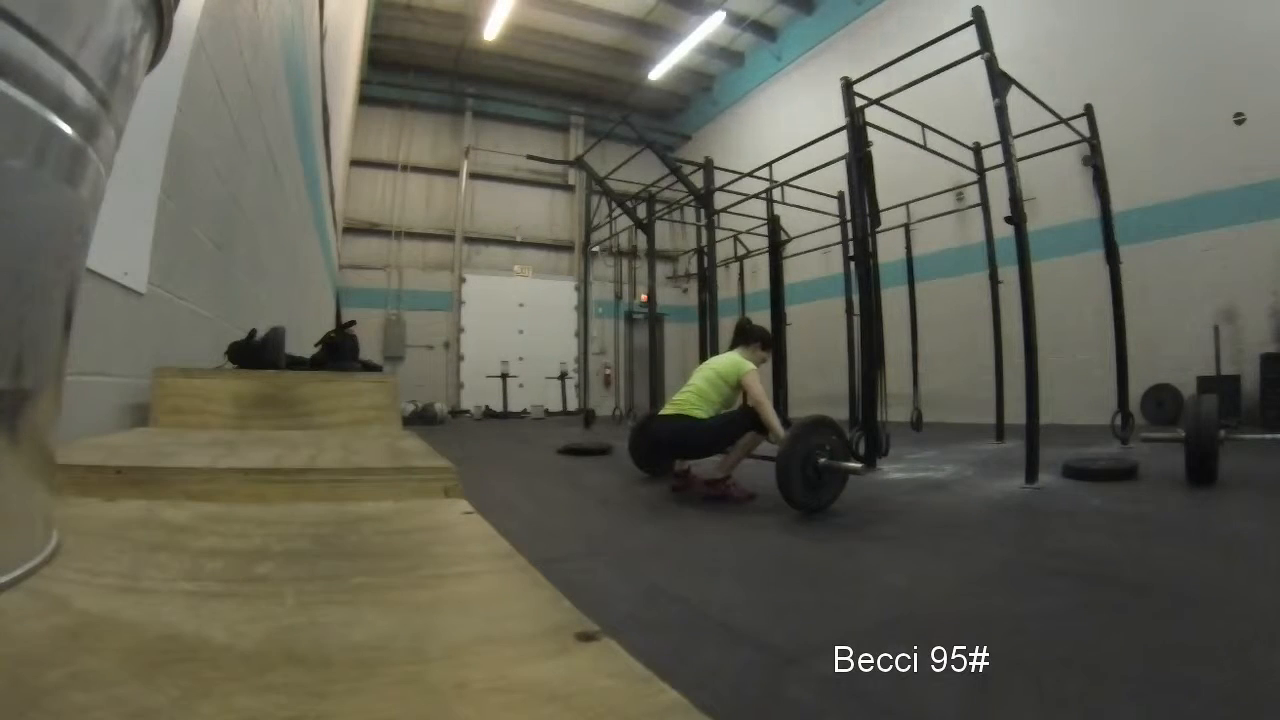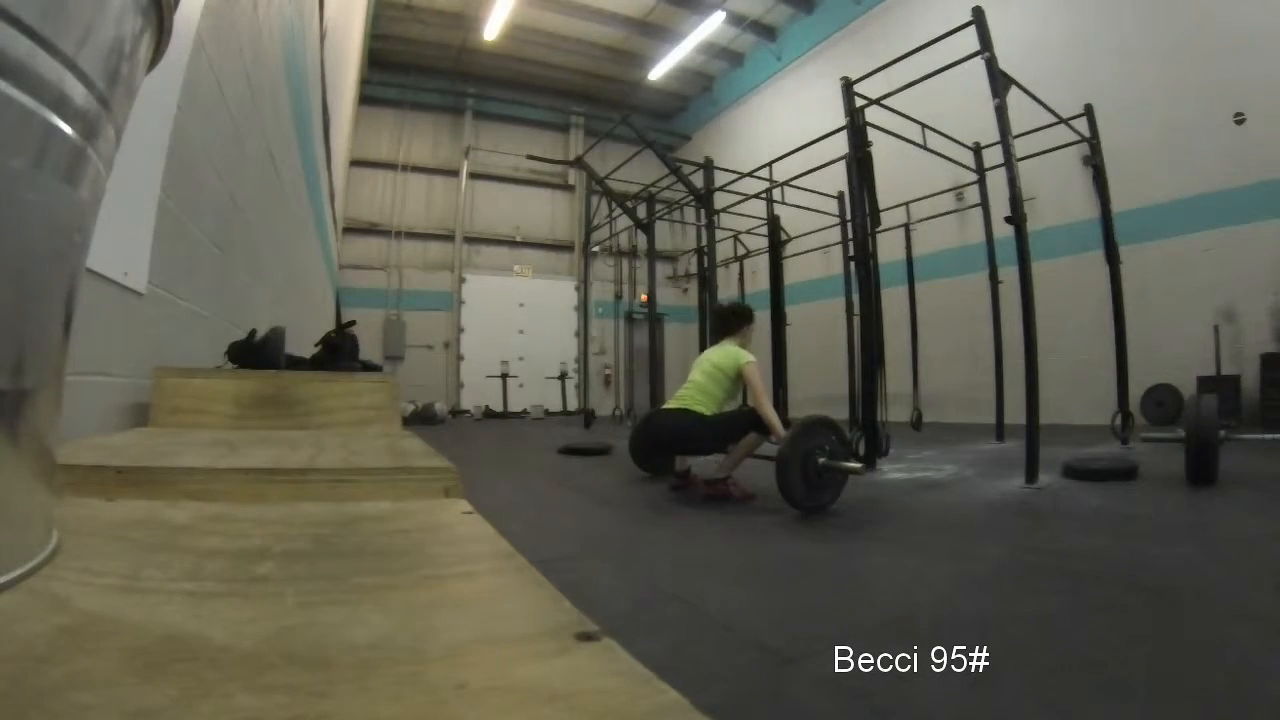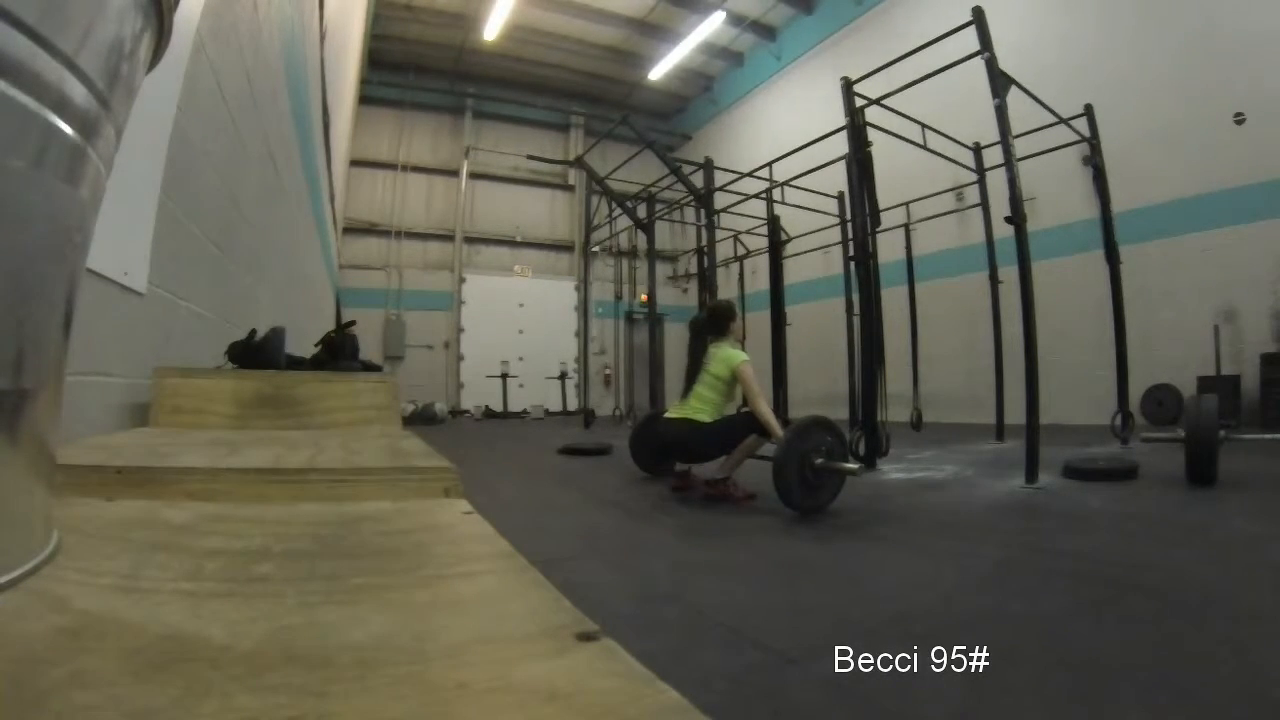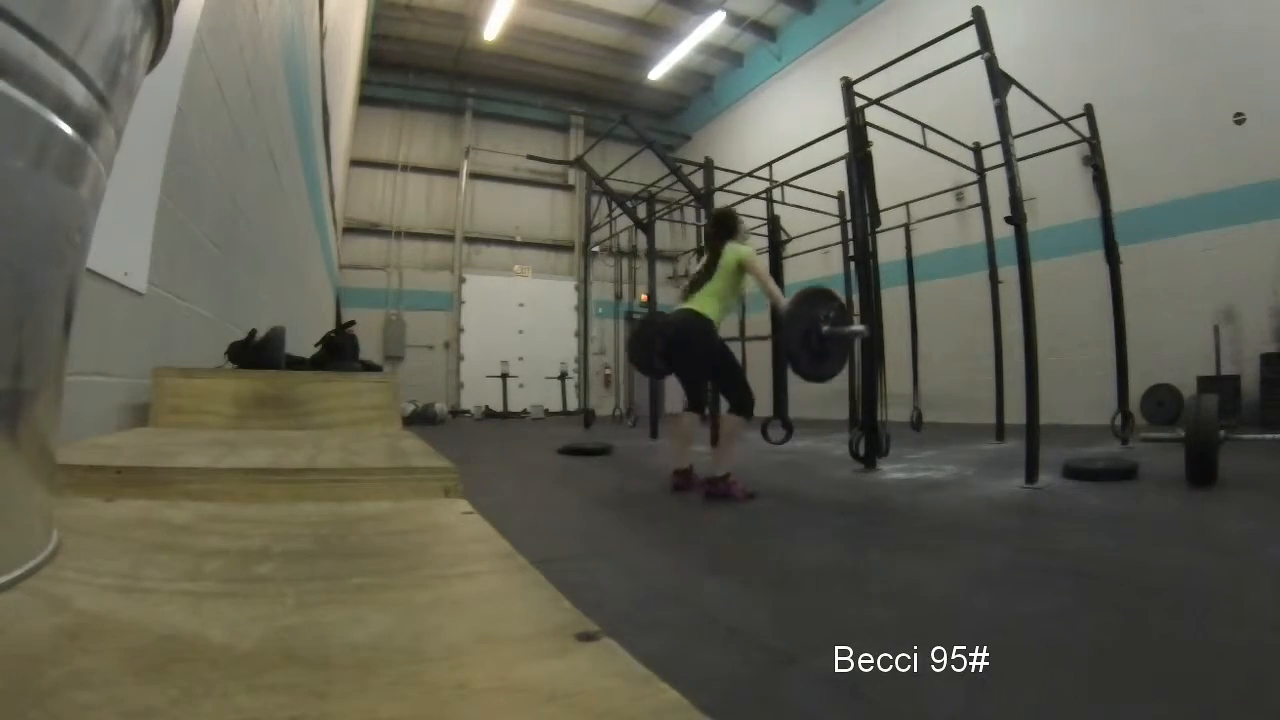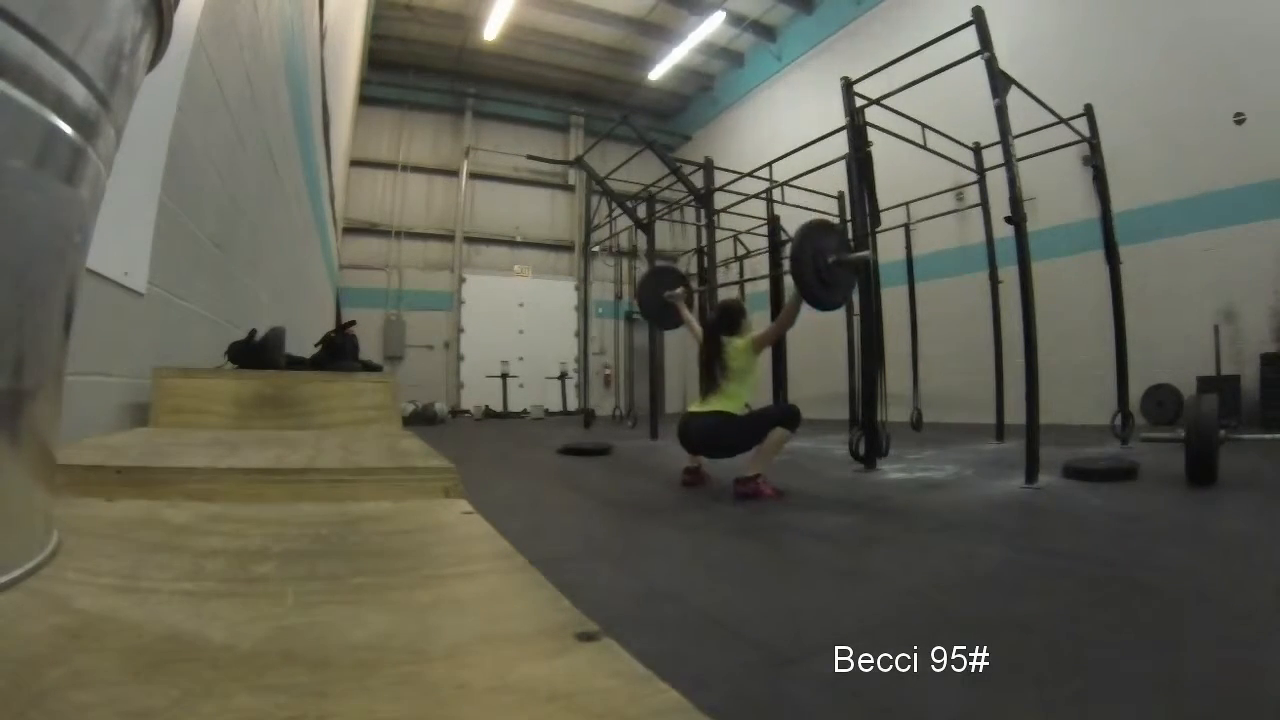
dt=1s
person 1, frame 1
left shoulder: (717, 360)
right shoulder: (744, 365)
right elbow: (762, 403)
left hip: (661, 431)
right hip: (684, 433)
right knee: (759, 418)
left ankle: (681, 473)
right ankle: (718, 481)
person 1, frame 2
left shoulder: (709, 353)
right shoulder: (743, 357)
right elbow: (762, 402)
left hip: (661, 425)
right hip: (686, 429)
right knee: (760, 419)
left ankle: (682, 472)
right ankle: (717, 480)
person 1, frame 3
left shoulder: (703, 353)
right shoulder: (735, 357)
right elbow: (758, 402)
left hip: (668, 433)
right hip: (692, 438)
right knee: (761, 422)
left ankle: (682, 473)
right ankle: (719, 481)
person 1, frame 4
left shoulder: (711, 256)
right shoulder: (741, 252)
right elbow: (766, 282)
left hip: (675, 327)
right hip: (696, 328)
left knee: (696, 400)
right knee: (741, 399)
left ankle: (682, 472)
right ankle: (719, 479)
person 1, frame 5
left shoulder: (711, 343)
right shoulder: (747, 347)
left elbow: (692, 323)
right elbow: (783, 323)
left wrist: (680, 302)
left hip: (687, 432)
right hip: (717, 433)
right knee: (789, 415)
left ankle: (693, 469)
right ankle: (751, 480)
